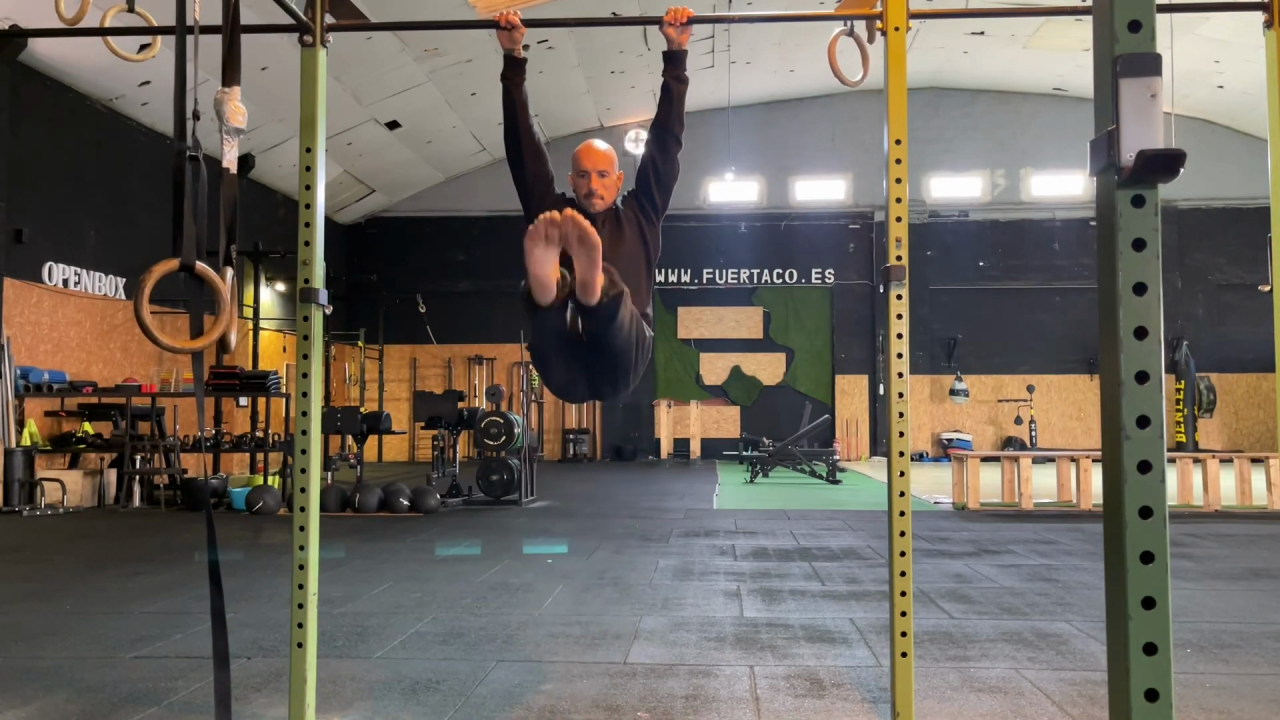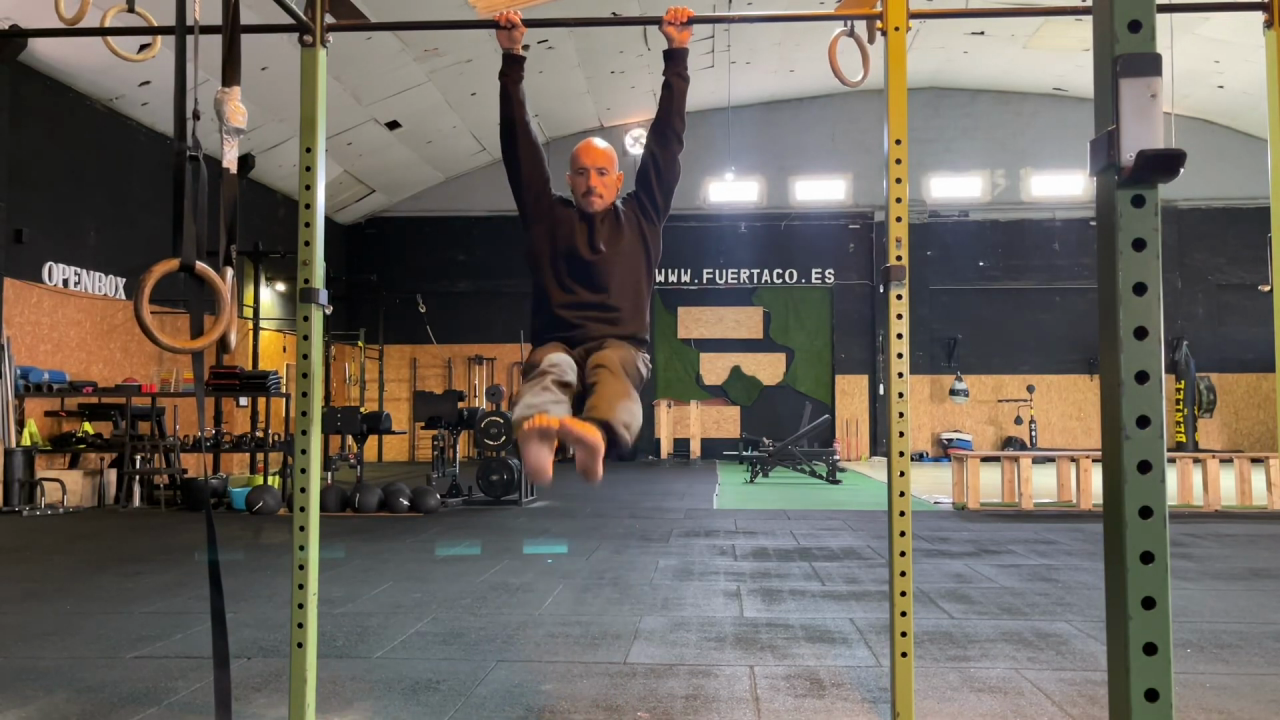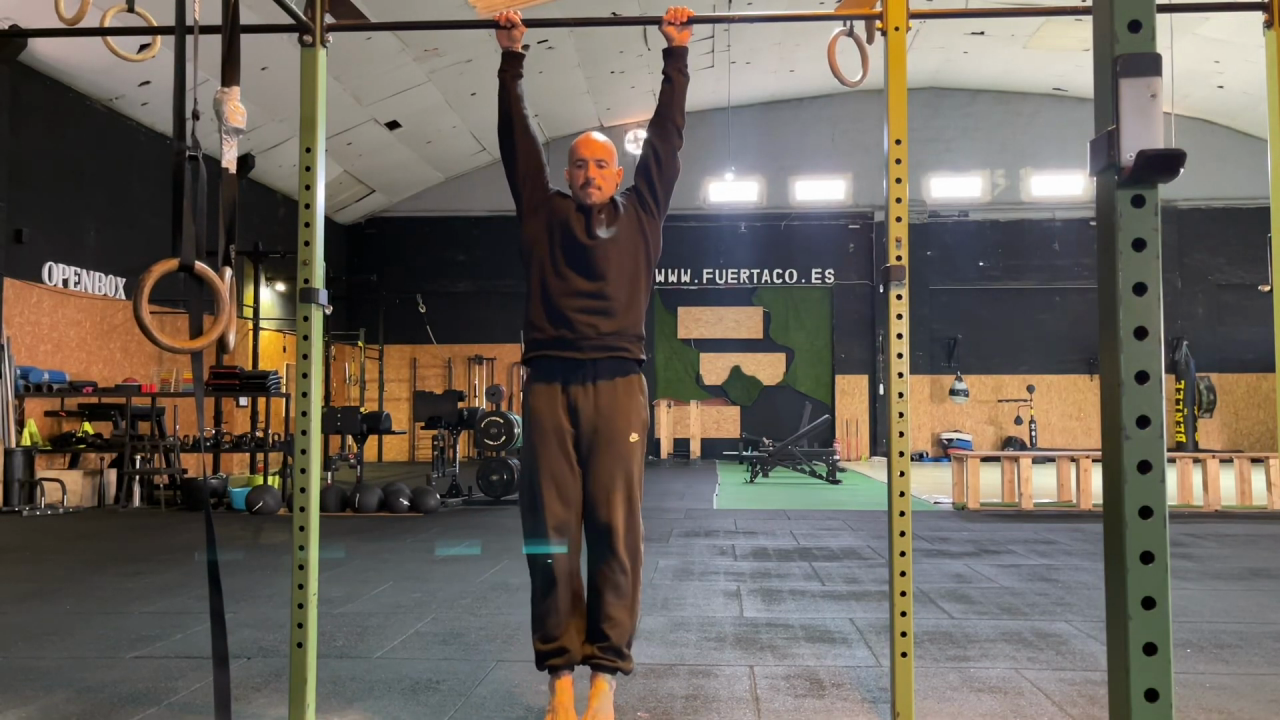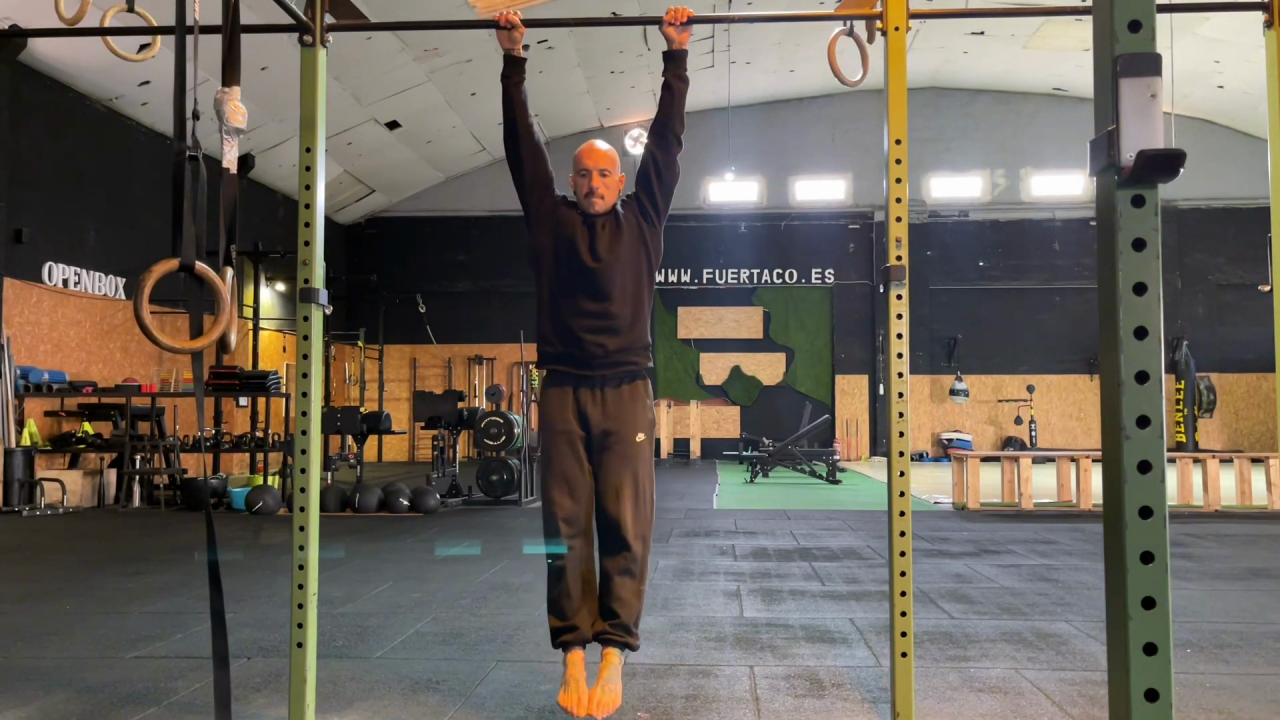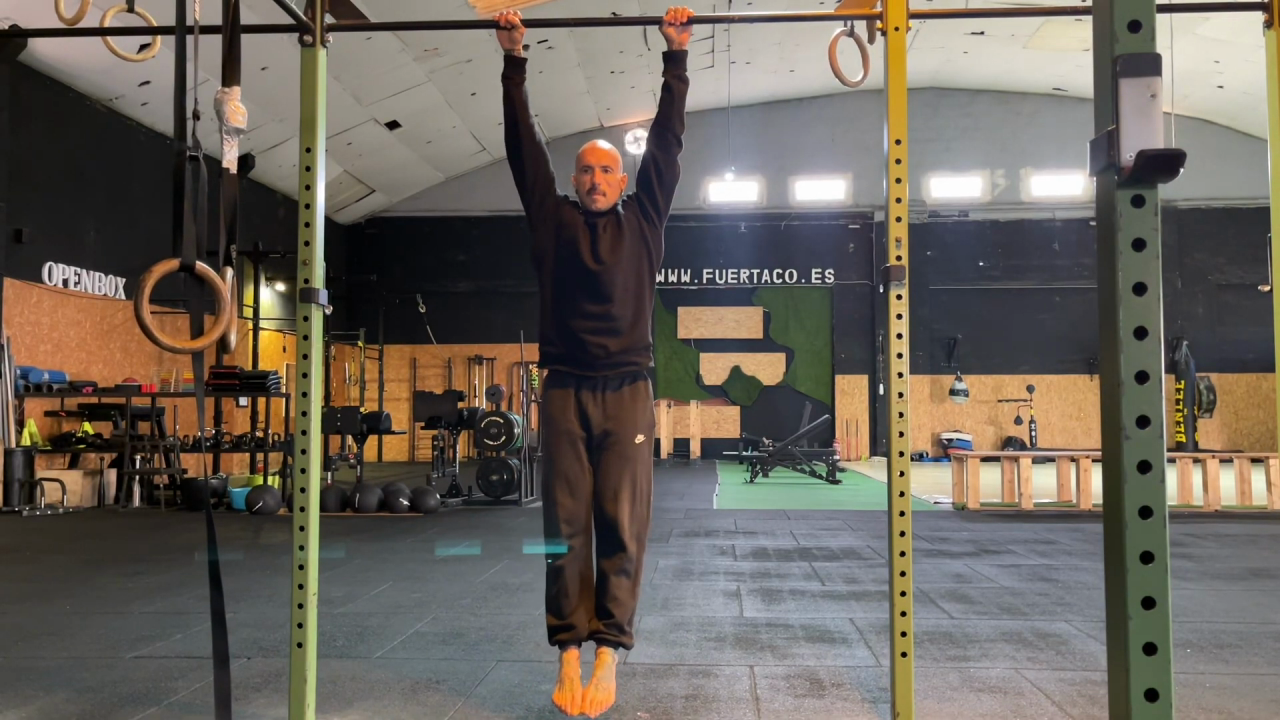
dt=0.5s
person 1, frame 1
left shoulder: (639, 214)
right shoulder: (552, 215)
left elbow: (666, 140)
right elbow: (521, 144)
left wrist: (676, 55)
right wrist: (513, 58)
left hip: (619, 358)
right hip: (562, 364)
left knee: (610, 301)
right knee: (549, 305)
left ankle: (593, 285)
right ankle: (547, 285)
person 1, frame 2
left shoulder: (640, 217)
right shoulder: (549, 215)
left elbow: (665, 144)
right elbow: (519, 144)
left wrist: (677, 55)
right wrist: (512, 58)
left hip: (620, 350)
right hip: (558, 343)
left knee: (612, 372)
right knee: (551, 373)
left ankle: (593, 433)
right ankle: (540, 427)
person 1, frame 3
left shoulder: (640, 211)
right shoulder: (544, 211)
left elbow: (666, 137)
right elbow: (515, 138)
right wrist: (511, 57)
left hip: (618, 384)
right hip: (551, 383)
left knee: (616, 531)
right knee: (551, 533)
person 1, frame 4
left shoulder: (641, 218)
right shoulder: (550, 219)
left elbow: (666, 140)
right elbow: (522, 143)
right wrist: (513, 60)
left hip: (626, 390)
right hip: (564, 391)
left knee: (626, 526)
right knee: (566, 527)
left ankle: (613, 654)
right ankle: (573, 655)
person 1, frame 5
left shoulder: (644, 218)
right shoulder: (552, 218)
left elbow: (667, 140)
right elbow: (523, 144)
right wrist: (513, 60)
left hip: (627, 390)
right hip: (565, 390)
left knee: (621, 526)
right knee: (566, 527)
left ankle: (608, 656)
right ankle: (568, 653)
